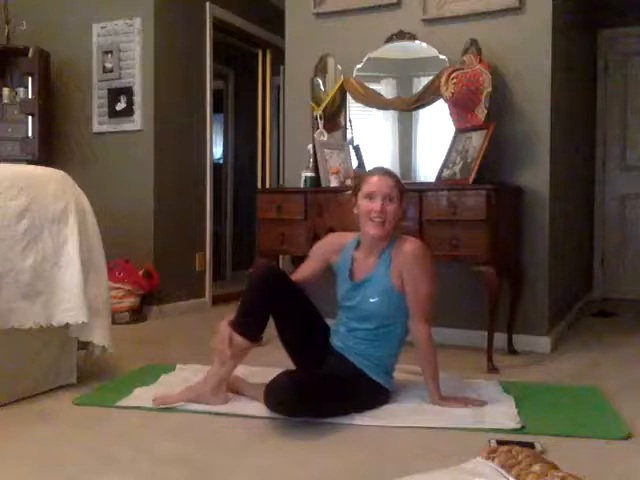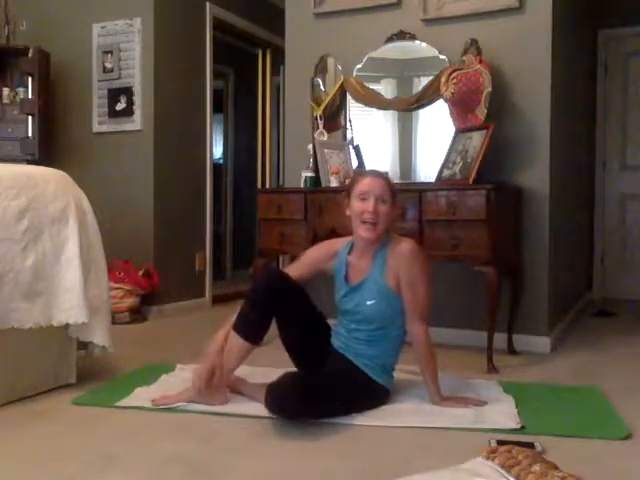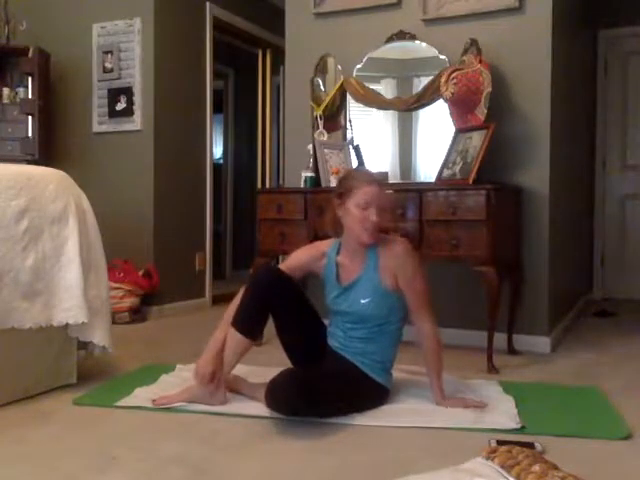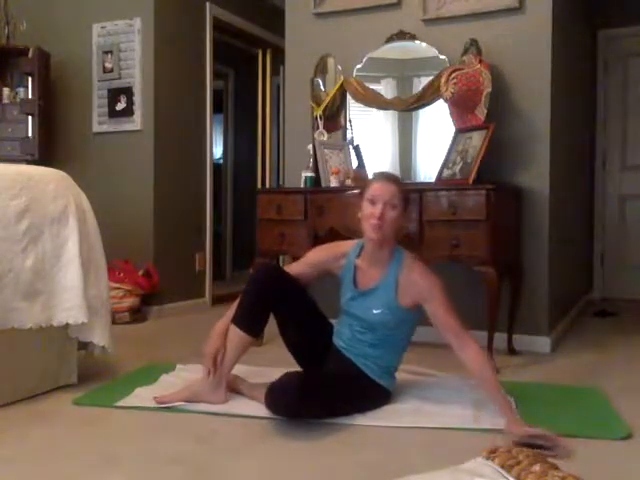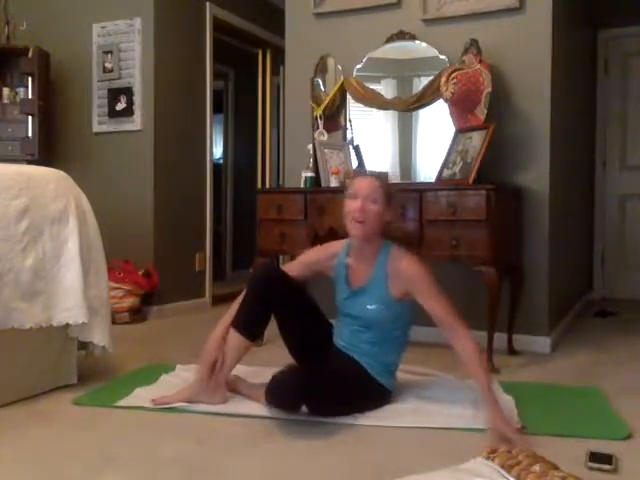
dt=1s
person 1, frame 1
left shoulder: (410, 253)
right shoulder: (336, 245)
left elbow: (420, 327)
right elbow: (290, 285)
left wrist: (436, 396)
right wrist: (233, 320)
left hip: (365, 381)
right hip: (328, 351)
left knee: (286, 391)
right knee: (267, 277)
left ankle: (236, 384)
right ankle: (213, 383)
person 1, frame 2
left shoulder: (404, 253)
right shoulder: (331, 252)
left elbow: (418, 328)
right elbow: (264, 291)
left wrist: (437, 396)
right wrist: (218, 343)
left hip: (366, 380)
right hip: (329, 353)
left knee: (288, 395)
right knee: (270, 280)
left ankle: (236, 385)
right ankle: (214, 382)
person 1, frame 3
left shoulder: (397, 254)
right shoulder: (320, 254)
left elbow: (425, 324)
right elbow: (250, 290)
left wrist: (439, 394)
right wrist: (214, 348)
left hip: (363, 379)
right hip: (324, 353)
left knee: (286, 392)
right knee: (266, 278)
left ankle: (234, 385)
right ankle: (212, 383)
person 1, frame 4
left shoulder: (415, 277)
right shoulder: (339, 255)
left elbow: (464, 344)
right elbow: (265, 287)
left wrist: (511, 417)
right wrist: (223, 324)
left hip: (366, 382)
right hip: (330, 350)
left knee: (289, 395)
right knee: (267, 276)
left ankle: (235, 385)
right ankle: (213, 382)
person 1, frame 5
left shoulder: (403, 268)
right shoulder: (330, 255)
left elbow: (458, 333)
right elbow: (262, 288)
left wrist: (493, 408)
right wrist: (219, 333)
left hip: (367, 381)
right hip: (331, 351)
left knee: (288, 388)
right knee: (267, 277)
left ankle: (235, 385)
right ankle: (212, 383)
